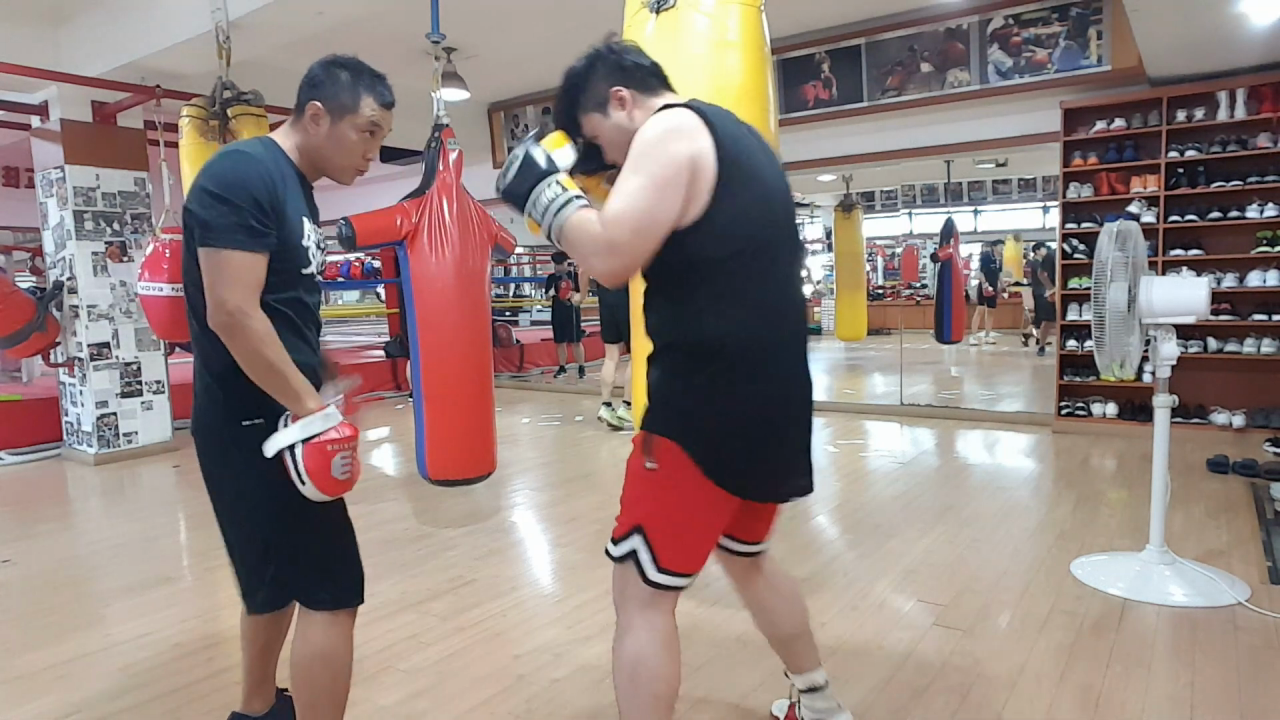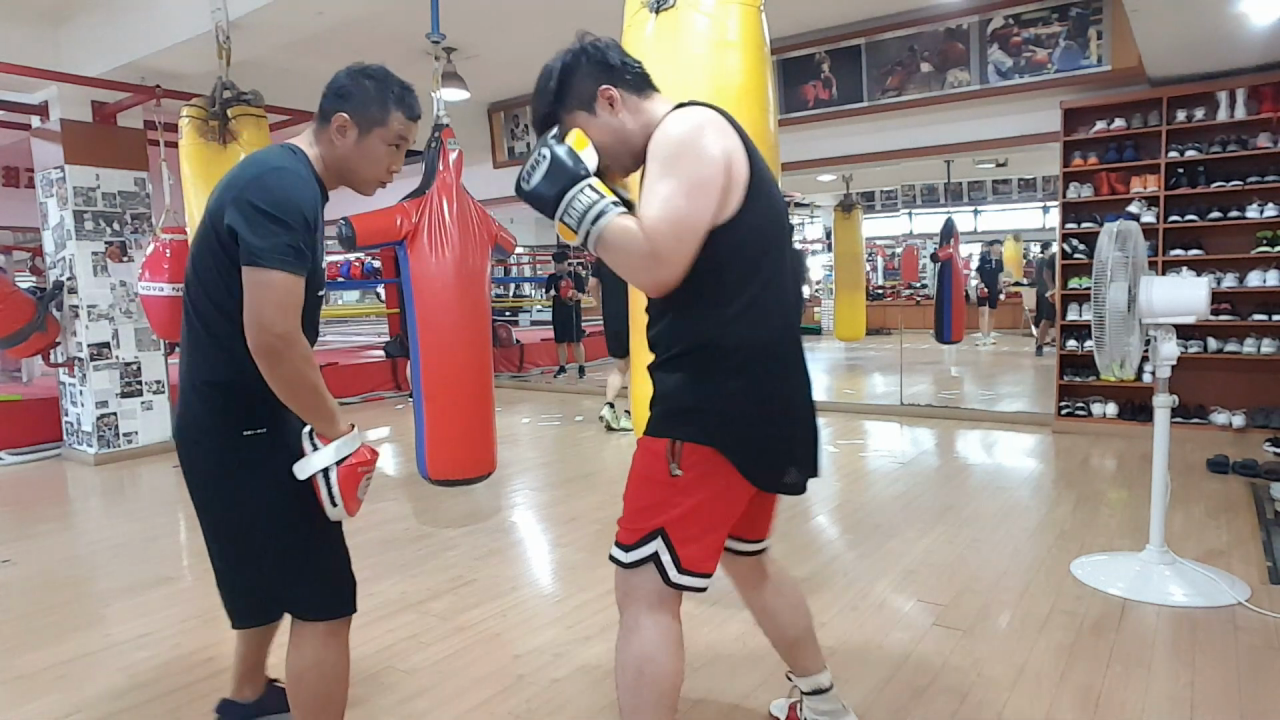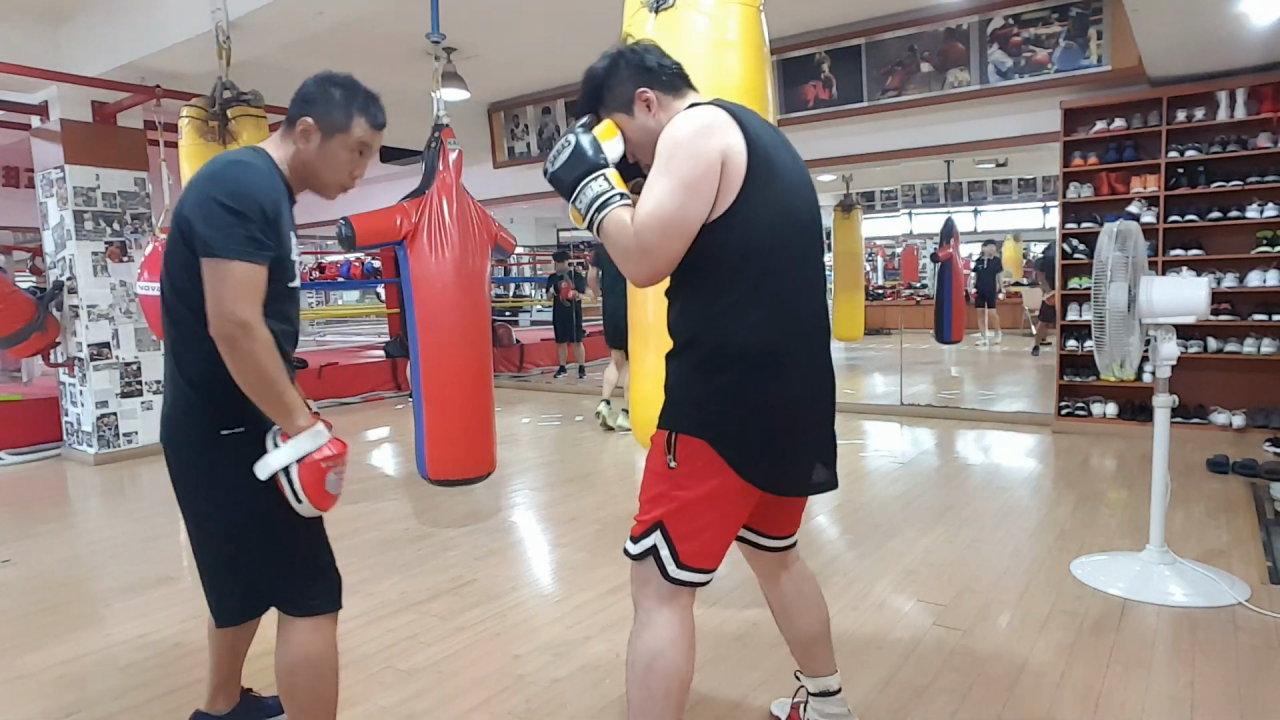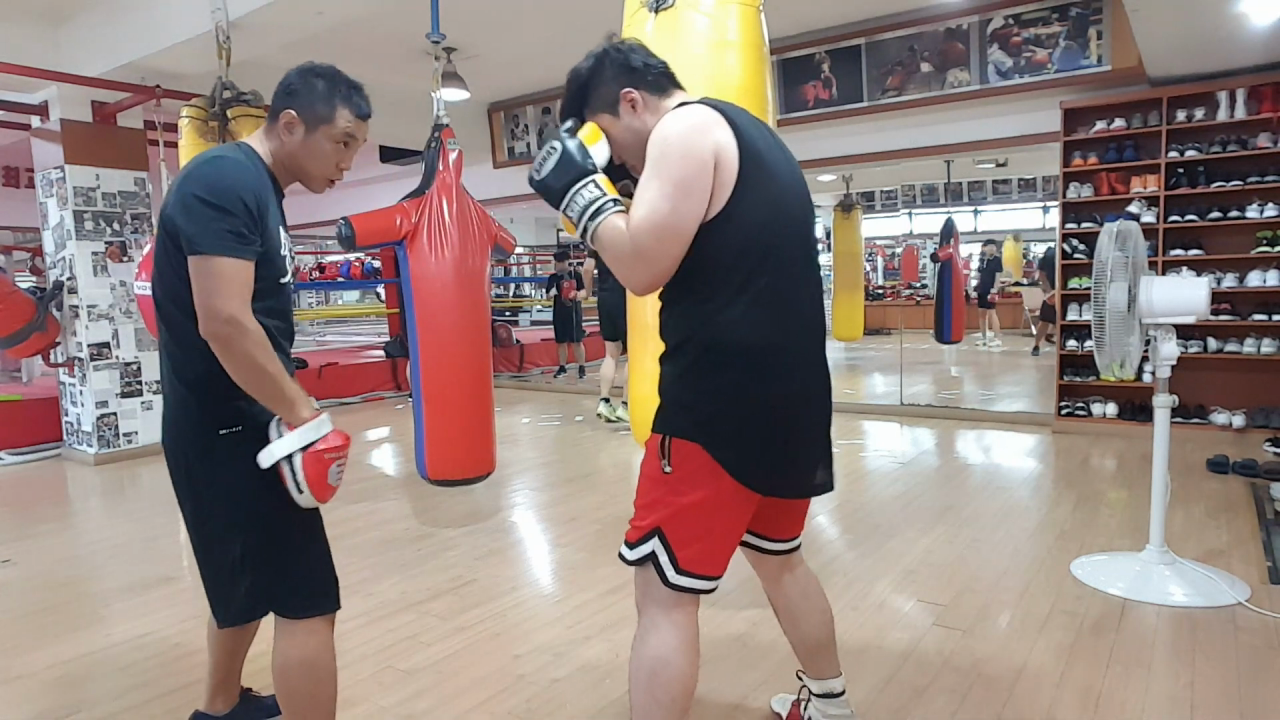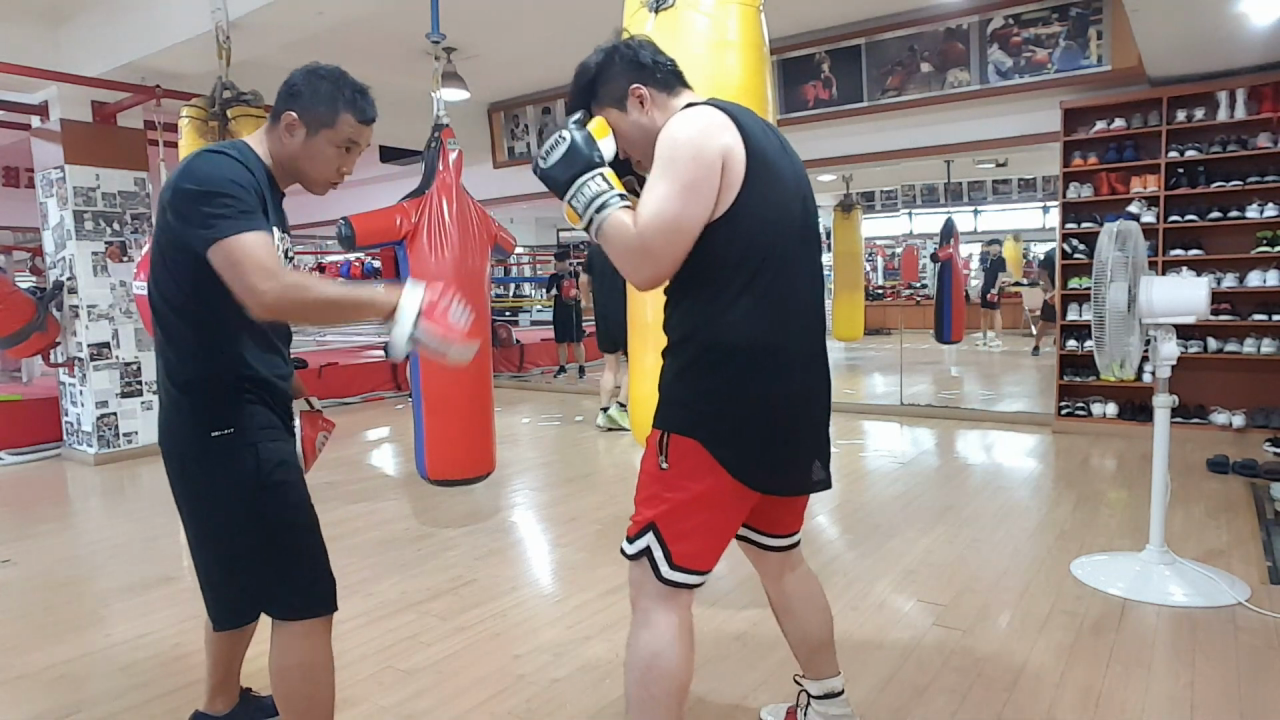
dt=0.3s
person 1, frame 1
left shoulder: (672, 130)
right shoulder: (739, 140)
left elbow: (610, 260)
left wrist: (543, 189)
right wrist: (604, 182)
left hip: (703, 404)
right hip: (773, 396)
left knee: (641, 593)
right knee: (744, 557)
person 1, frame 2
left shoulder: (686, 130)
right shoulder: (711, 137)
left elbow: (655, 269)
left wrist: (574, 193)
right wrist: (588, 194)
left hip: (713, 404)
right hip: (766, 395)
left knee: (644, 592)
right knee: (745, 557)
person 1, frame 3
left shoulder: (697, 128)
right shoulder: (758, 134)
left elbow: (644, 260)
left wrist: (591, 180)
right wrist: (613, 182)
left hip: (725, 397)
right hip: (794, 392)
left knee: (660, 586)
right knee: (774, 552)
person 1, frame 4
left shoulder: (687, 128)
right shoulder: (751, 134)
left elbow: (641, 268)
left wrist: (577, 189)
left hip: (720, 399)
right hip: (791, 393)
left knee: (663, 593)
right knee: (778, 557)
person 1, frame 5
left shoulder: (695, 130)
right shoulder: (755, 133)
left elbow: (645, 263)
left wrist: (585, 180)
right wrist: (609, 185)
left hip: (720, 397)
right hip: (791, 392)
left knee: (657, 589)
right knee: (778, 554)
person 2, frame 1
left shoulder: (296, 192)
right shoulder: (244, 174)
right elbow: (232, 314)
left wrist: (311, 403)
right wrist: (313, 406)
left hip: (275, 417)
right hip: (255, 419)
left knee: (278, 575)
right knee: (331, 589)
person 2, frame 2
left shoulder: (287, 181)
right shoulder: (281, 187)
right elbow: (272, 338)
left wrist: (317, 422)
right wrist: (335, 429)
left hip: (236, 419)
right hip: (243, 425)
left knee: (267, 574)
right knee: (323, 602)
person 2, frame 3
left shoulder: (258, 188)
right shoulder: (243, 183)
right elbow: (234, 326)
left wrist: (289, 416)
right wrist: (299, 425)
left hip: (227, 422)
right hip: (226, 425)
left knee: (249, 575)
right knee: (309, 596)
person 2, frame 4
left shoulder: (257, 190)
right shoulder: (223, 180)
right elbow: (225, 323)
left wrist: (287, 405)
right wrist: (299, 415)
left hip: (229, 424)
right hip: (229, 425)
left knee: (247, 578)
right knee: (305, 599)
person 2, frame 5
left shoulder: (259, 191)
right shoulder: (215, 176)
right elbow: (269, 294)
left wrist: (290, 394)
right wrist: (397, 301)
left hip: (238, 419)
right hip: (224, 425)
left knee: (248, 578)
right knee: (304, 602)
